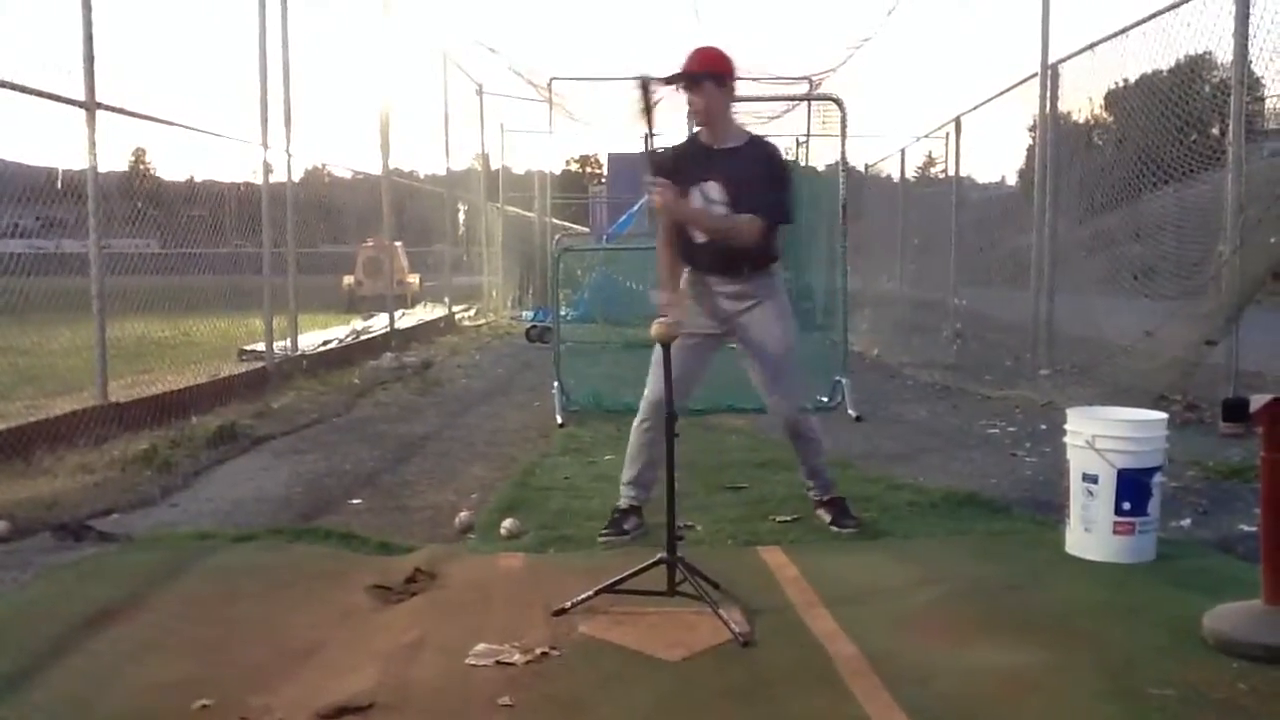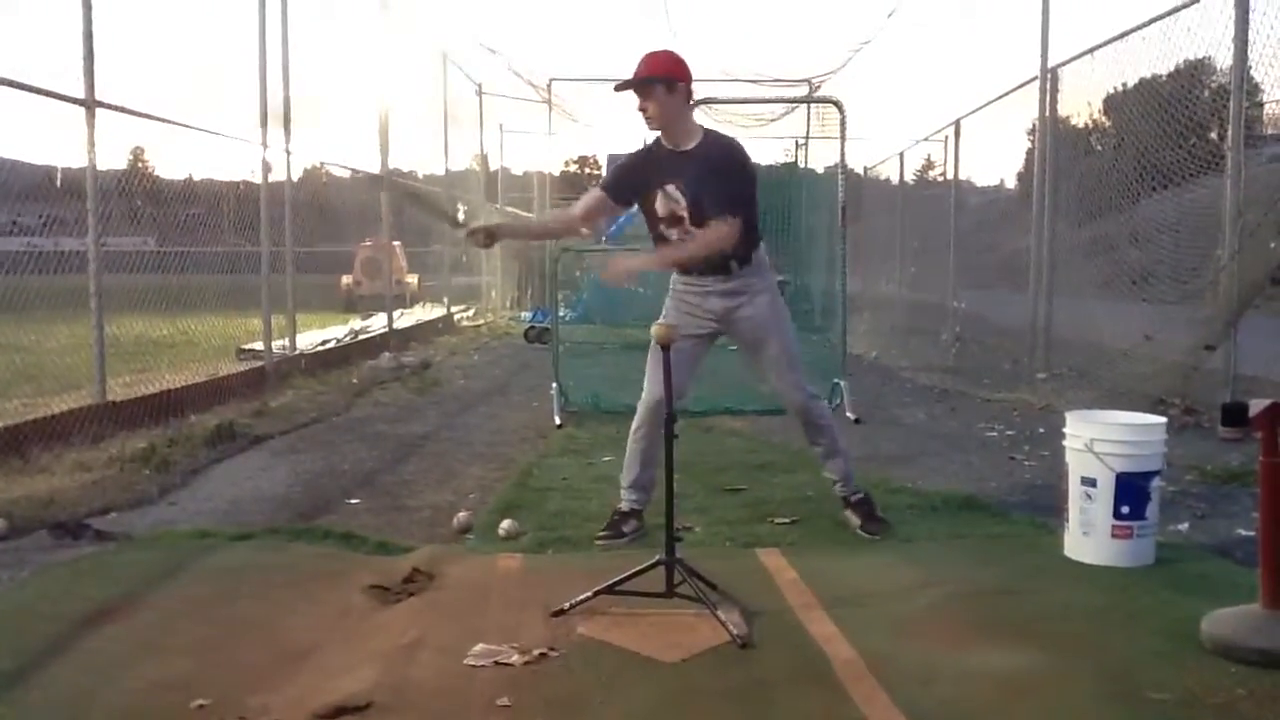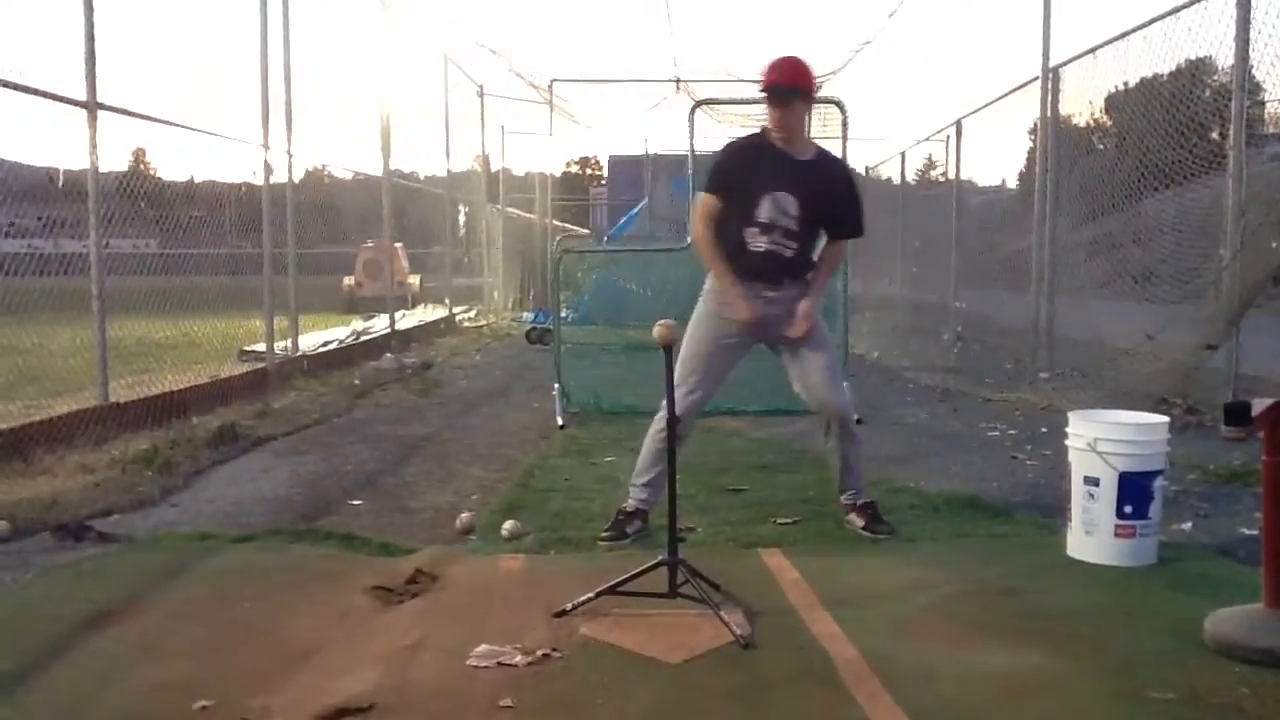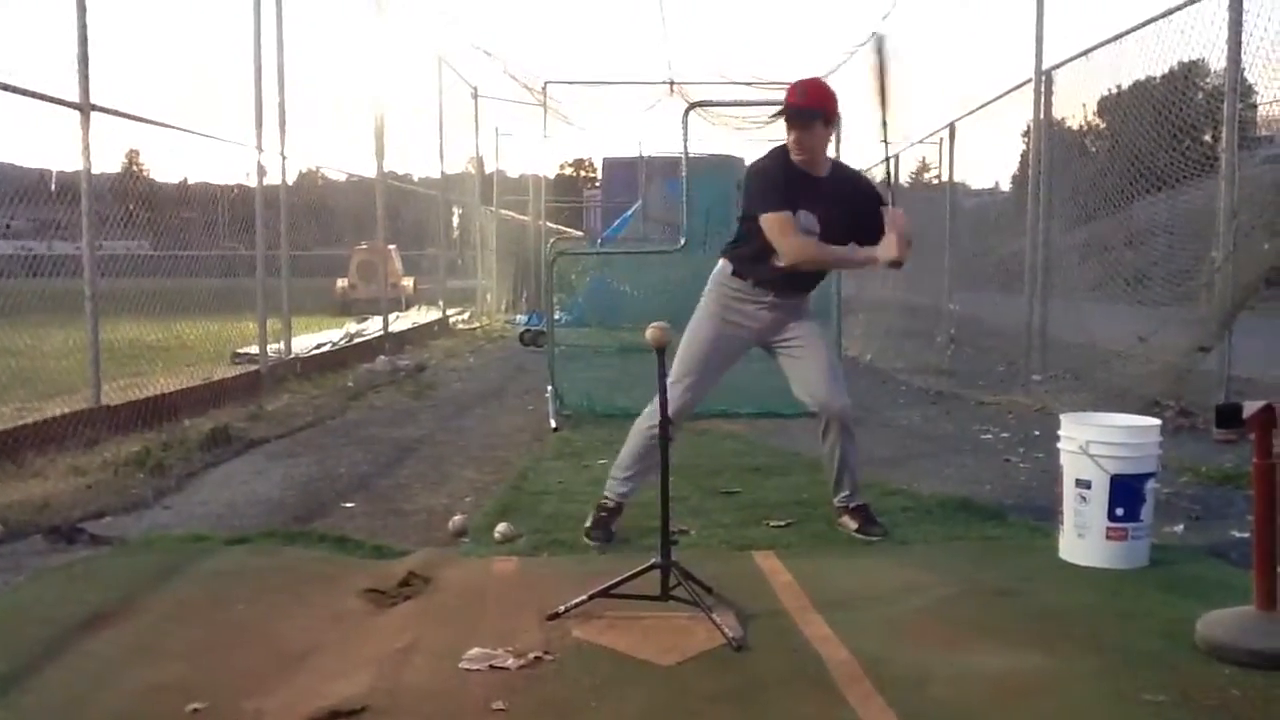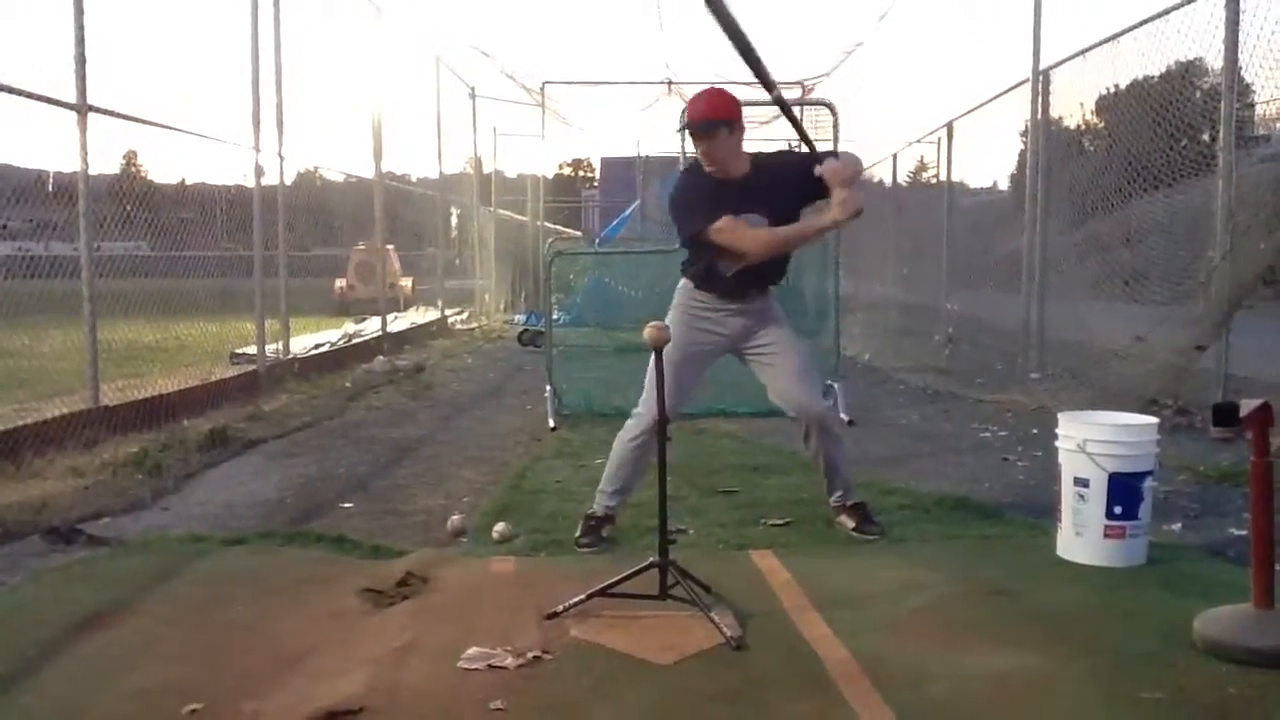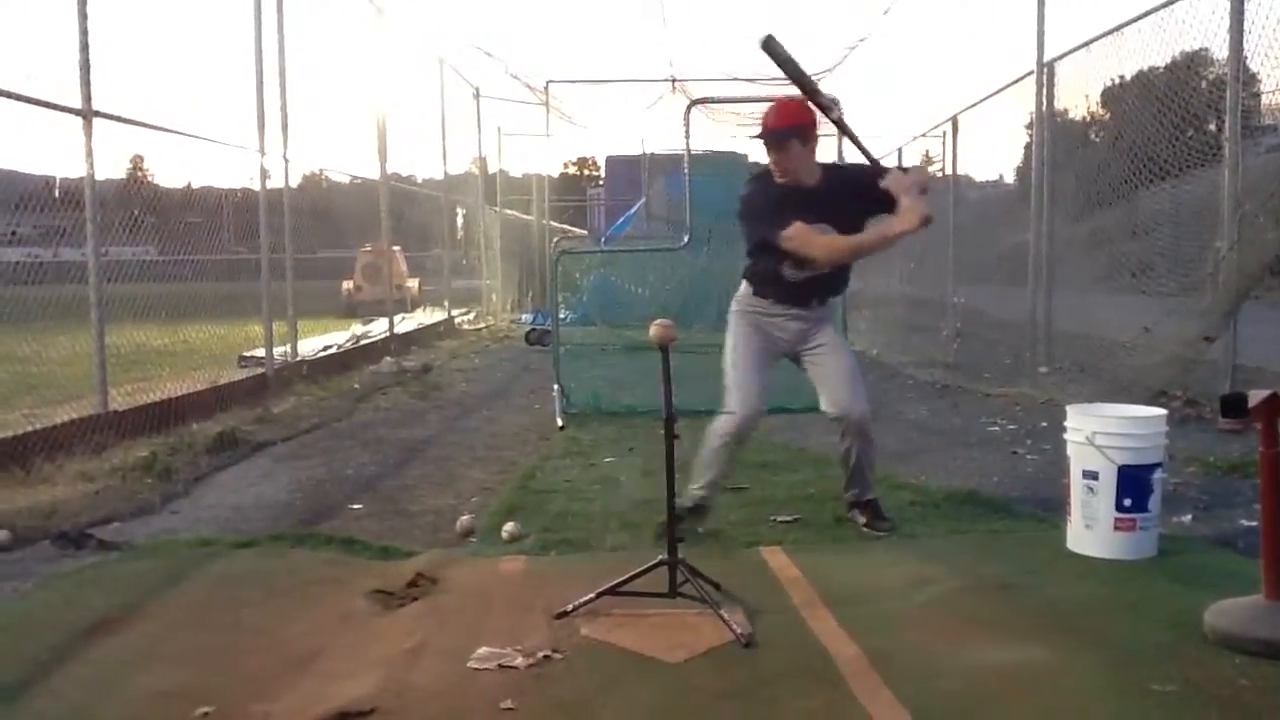
dt=0.4s
person 1, frame 1
left shoulder: (762, 157)
right shoulder: (677, 159)
left elbow: (749, 232)
right elbow: (667, 235)
left wrist: (685, 211)
right wrist: (668, 288)
left hip: (758, 293)
right hip: (697, 292)
left knee: (788, 405)
right knee: (656, 401)
left ankle: (823, 494)
right ankle: (630, 504)
person 1, frame 2
left shoulder: (724, 156)
right shoulder: (641, 164)
left elbow: (726, 237)
right elbow: (579, 216)
left wrist: (645, 261)
right wrist: (505, 229)
left hip: (746, 285)
right hip: (687, 291)
left knee: (798, 395)
right knee: (654, 402)
left ankle: (849, 492)
right ankle: (631, 506)
person 1, frame 3
left shoulder: (833, 174)
right shoulder: (738, 156)
left elbow: (836, 246)
right elbow: (702, 227)
left wrist: (812, 300)
right wrist: (733, 295)
left hip: (793, 297)
right hip: (729, 294)
left knee: (833, 402)
right knee: (680, 403)
left ankle: (854, 501)
right ankle: (637, 505)
person 1, frame 4
left shoulder: (853, 189)
right shoulder: (768, 172)
left elbow: (883, 249)
right elbow: (792, 251)
left wrist: (895, 233)
right wrist: (872, 254)
left hip: (792, 307)
right hip: (733, 295)
left knee: (835, 404)
right knee: (674, 401)
left ankle: (848, 503)
right ankle: (613, 499)
person 1, frame 5
left shoulder: (780, 170)
right shoulder: (689, 190)
left elbow: (850, 165)
right elbow: (753, 245)
left wrist: (839, 173)
right wrist: (829, 217)
left hip: (758, 310)
right hip: (699, 309)
left knee: (813, 408)
right knee: (652, 414)
left ankle: (843, 501)
right ankle: (602, 511)
person 1, frame 6
left shoulder: (847, 181)
right shoulder: (760, 197)
left elbow: (916, 182)
right elbow: (824, 251)
left wrist: (904, 185)
right wrist: (900, 226)
left hip: (815, 317)
right hip: (757, 311)
left knee: (852, 411)
right knee: (743, 411)
left ankle: (860, 497)
right ankle: (695, 500)
